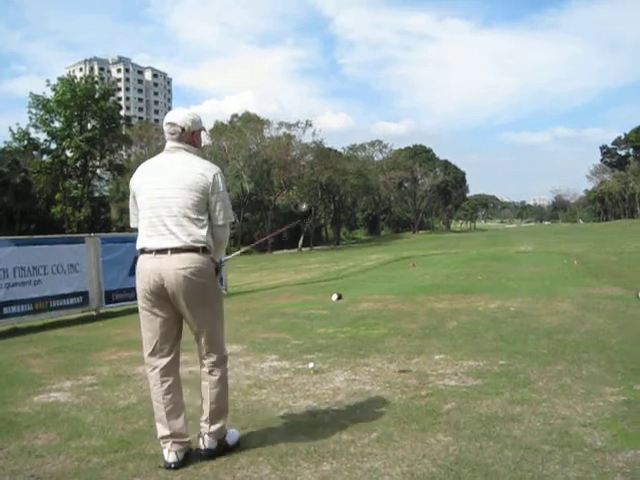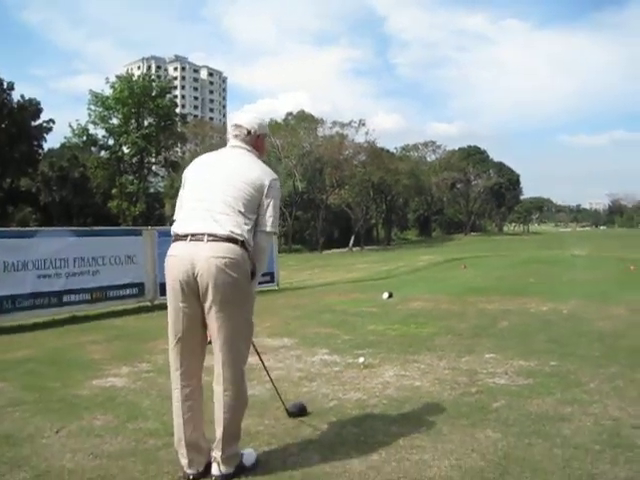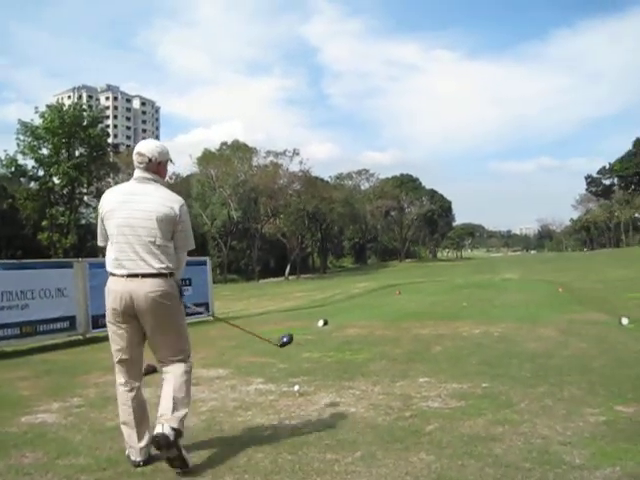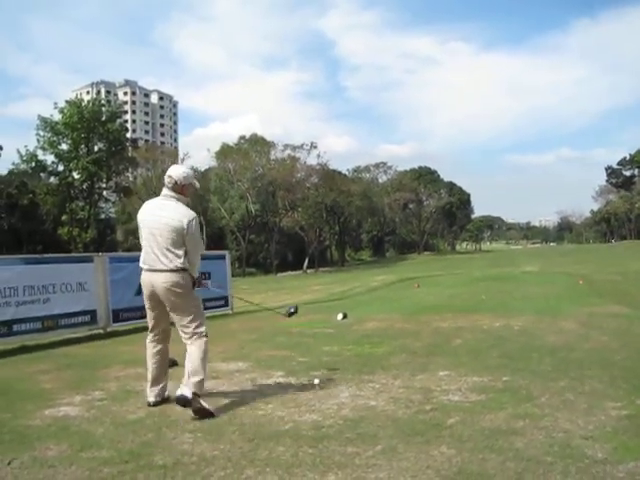
dt=1s
person 1, frame 1
left shoulder: (142, 173)
right shoulder: (208, 171)
left elbow: (137, 225)
right elbow: (221, 232)
right wrist: (211, 257)
left hip: (148, 266)
right hip: (191, 265)
left knee: (159, 360)
right knee: (212, 354)
left ankle: (173, 445)
right ankle: (213, 435)
person 1, frame 2
left shoulder: (197, 163)
right shoulder: (265, 175)
right elbow: (263, 238)
right wrist: (251, 281)
left hip: (179, 253)
right hip: (225, 258)
left knee: (184, 365)
right knee: (228, 363)
person 1, frame 3
left shoulder: (109, 197)
right shoulder: (173, 202)
left elbow: (105, 243)
right elbow: (182, 253)
left hip: (118, 287)
right hip: (158, 287)
left knee: (126, 371)
right knee: (176, 361)
left ankle: (136, 447)
right ankle: (167, 429)
person 1, frame 4
left shoulder: (145, 209)
right shoulder: (187, 216)
right elbow: (194, 254)
right wrist: (193, 276)
left hip: (148, 277)
right hip: (175, 280)
left knee: (156, 336)
right knee: (196, 335)
left ankle: (155, 392)
right ankle: (189, 391)
